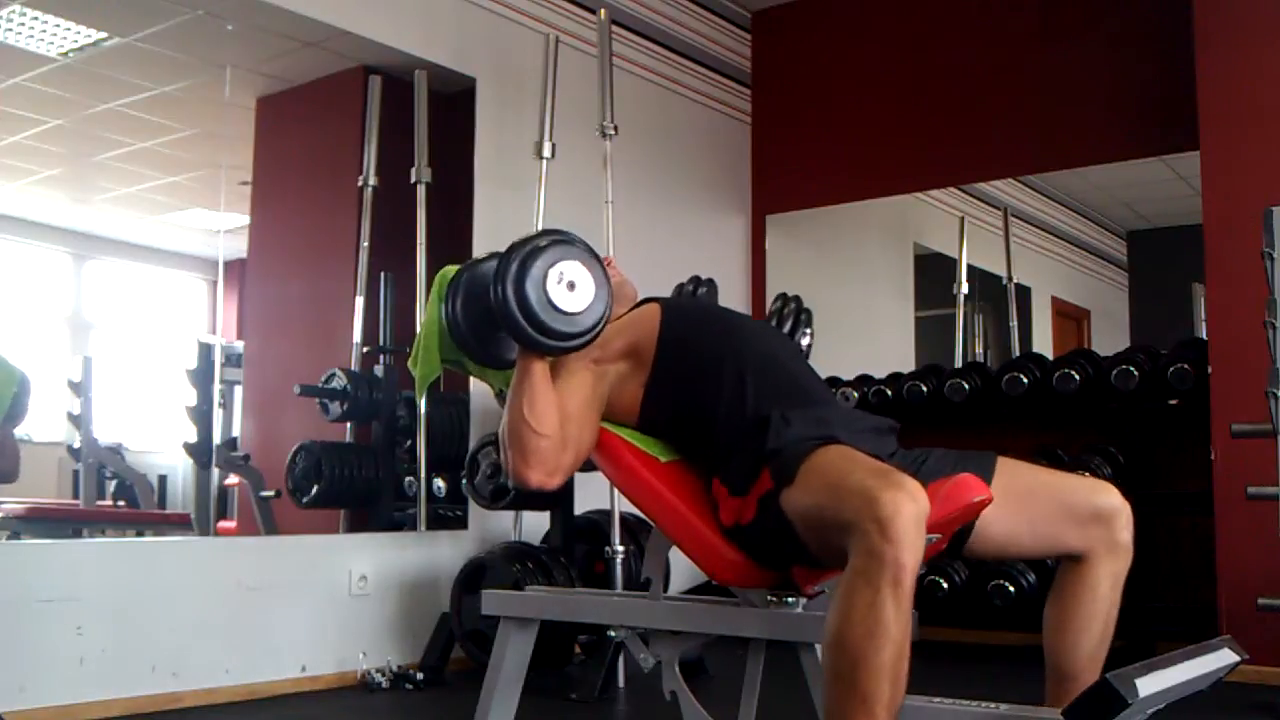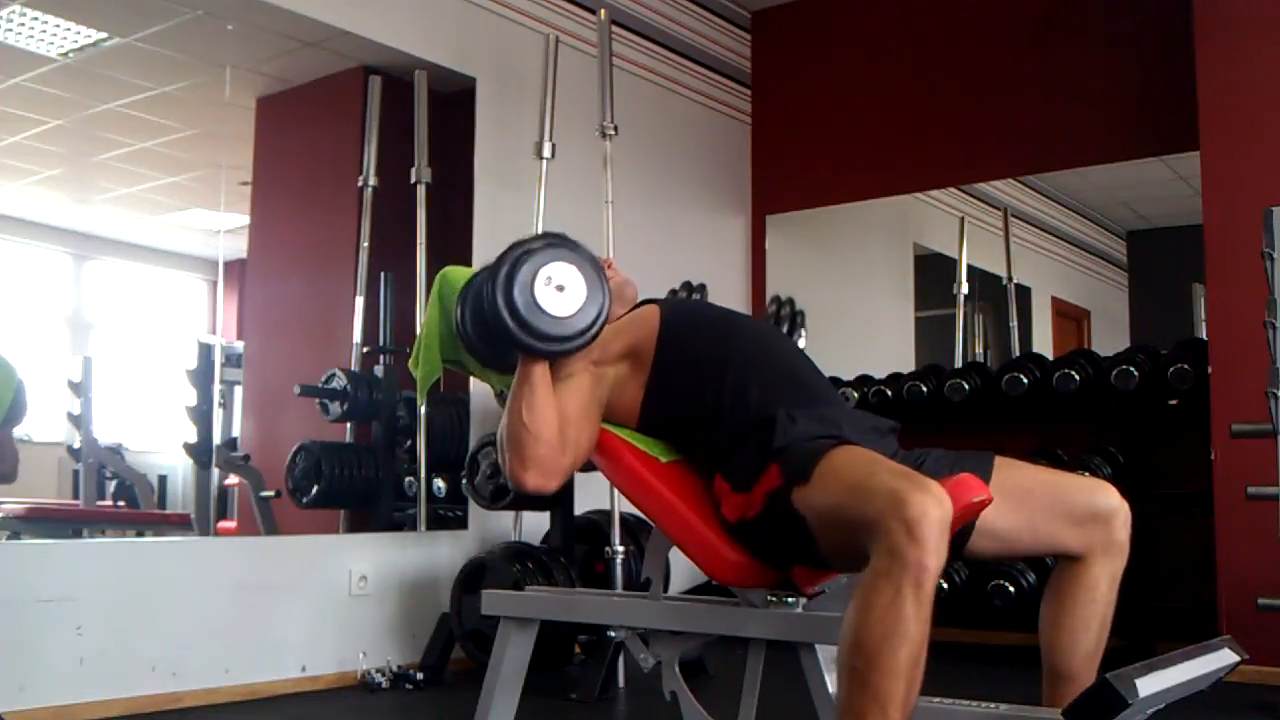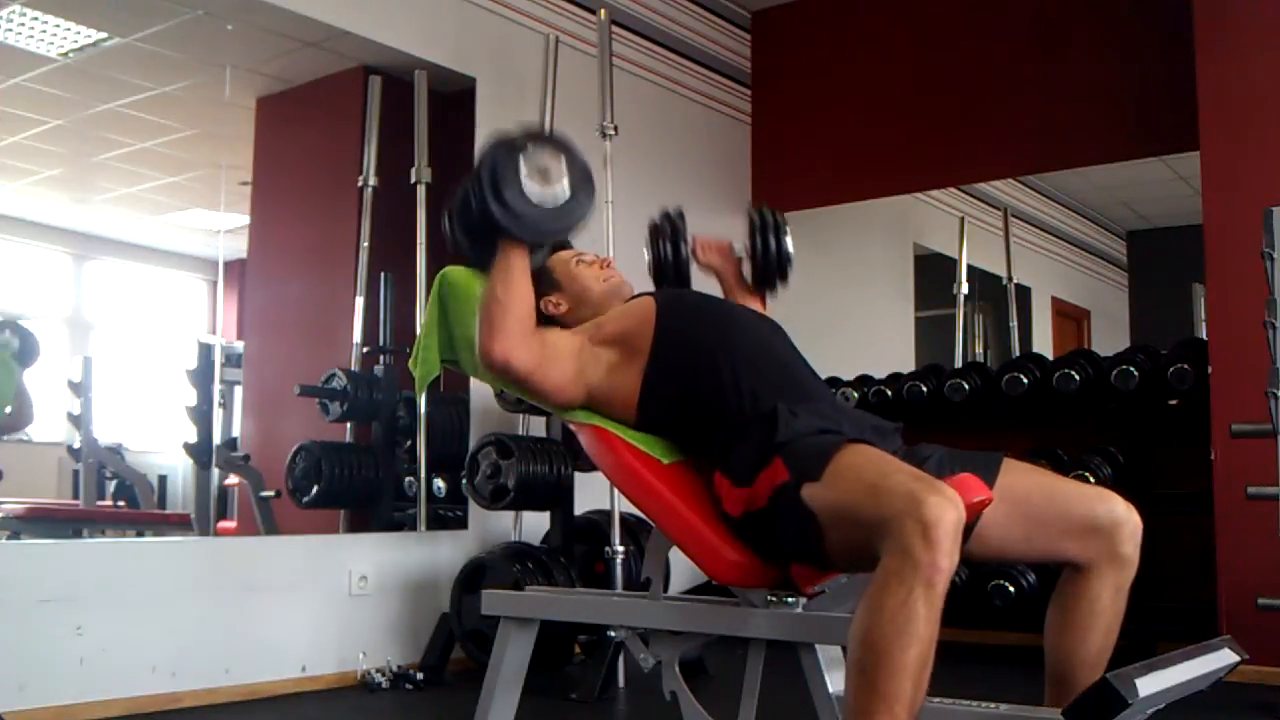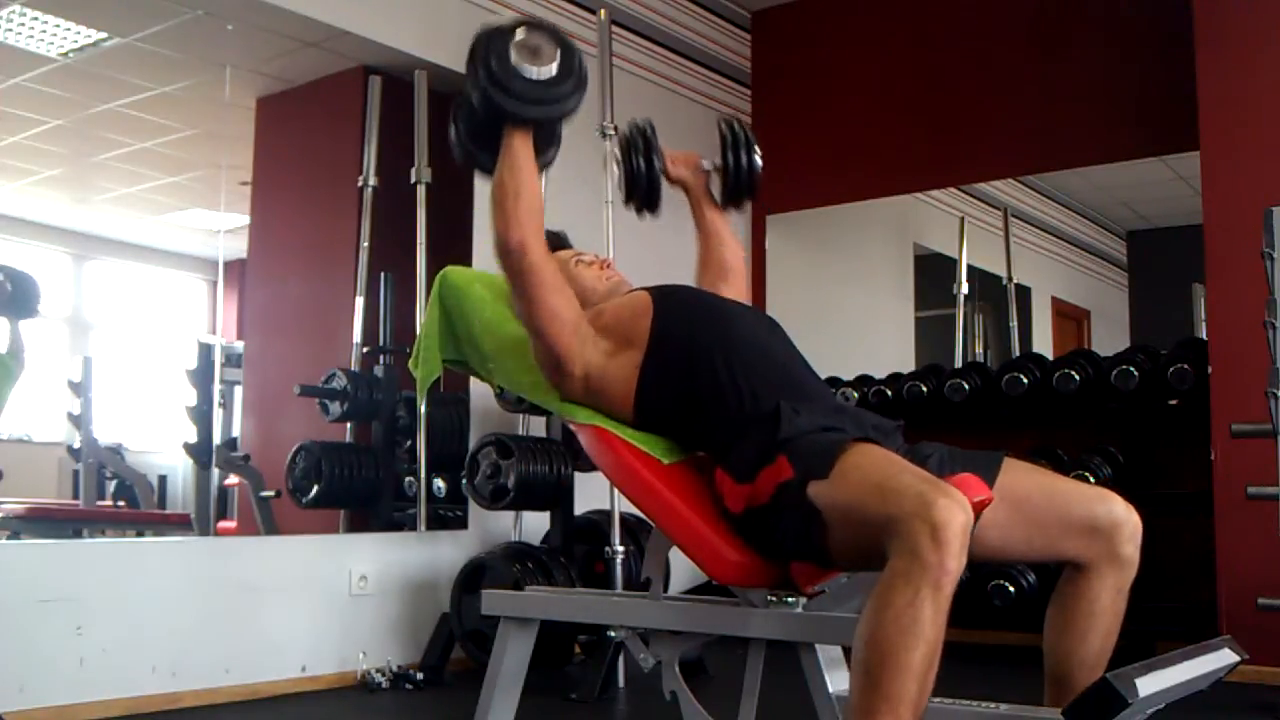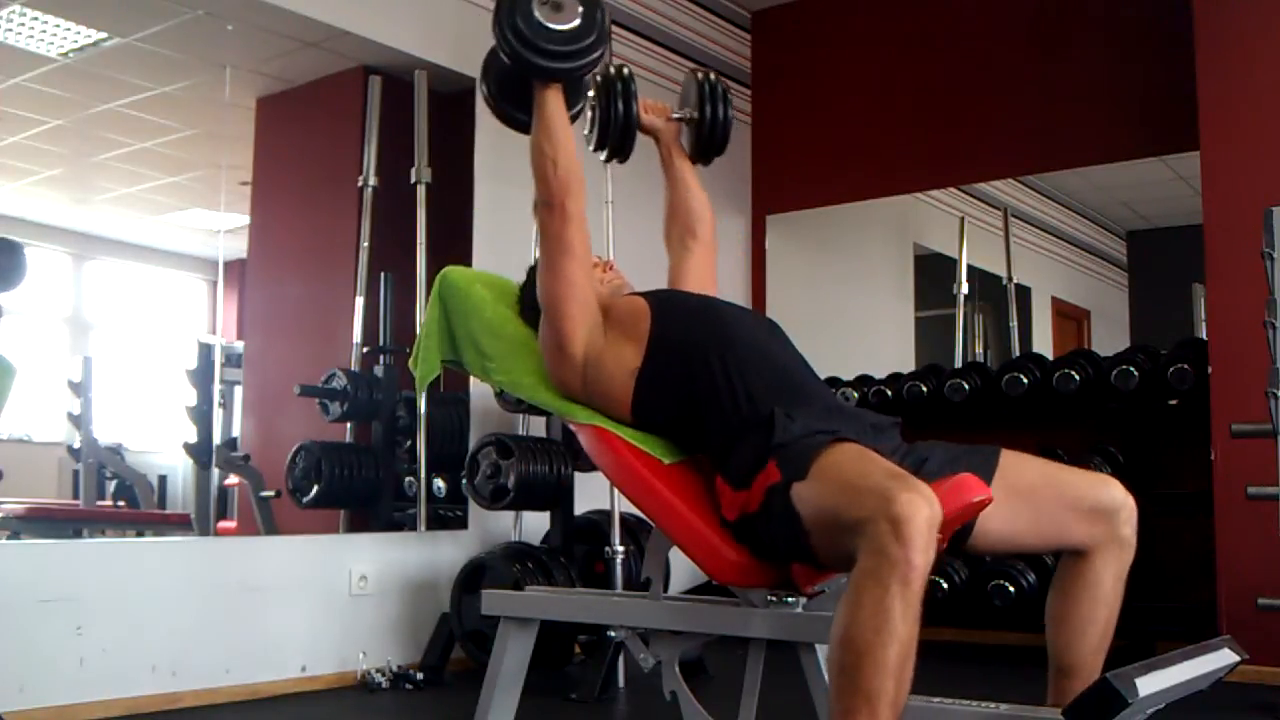
dt=0.3s
person 1, frame 1
left shoulder: (672, 327)
right shoulder: (593, 354)
right elbow: (537, 466)
left wrist: (767, 359)
left hip: (864, 446)
right hip: (777, 456)
left knee: (1104, 518)
right knee: (890, 516)
person 1, frame 2
left shoulder: (666, 332)
right shoulder: (593, 356)
right elbow: (534, 469)
left wrist: (765, 346)
right wrist: (536, 347)
left hip: (863, 441)
right hip: (782, 456)
left knee: (1102, 516)
right knee: (915, 517)
person 1, frame 3
left shoulder: (666, 326)
right shoulder: (584, 349)
right elbow: (509, 351)
left wrist: (734, 280)
right wrist: (518, 236)
left hip: (853, 433)
right hip: (778, 455)
left knee: (1112, 526)
right knee: (929, 520)
person 1, frame 4
left shoulder: (663, 325)
right shoulder: (581, 342)
left elbow: (732, 278)
right elbow: (518, 239)
left wrist: (698, 194)
right wrist: (520, 126)
left hip: (857, 432)
right hip: (779, 455)
left knee: (1113, 529)
right knee: (937, 524)
person 1, frame 5
left shoulder: (671, 315)
right shoulder: (578, 340)
left elbow: (694, 234)
right elbow: (560, 206)
left wrist: (669, 144)
right wrist: (550, 85)
left hip: (863, 441)
right hip: (776, 458)
left knee: (1107, 511)
right knee: (903, 520)
